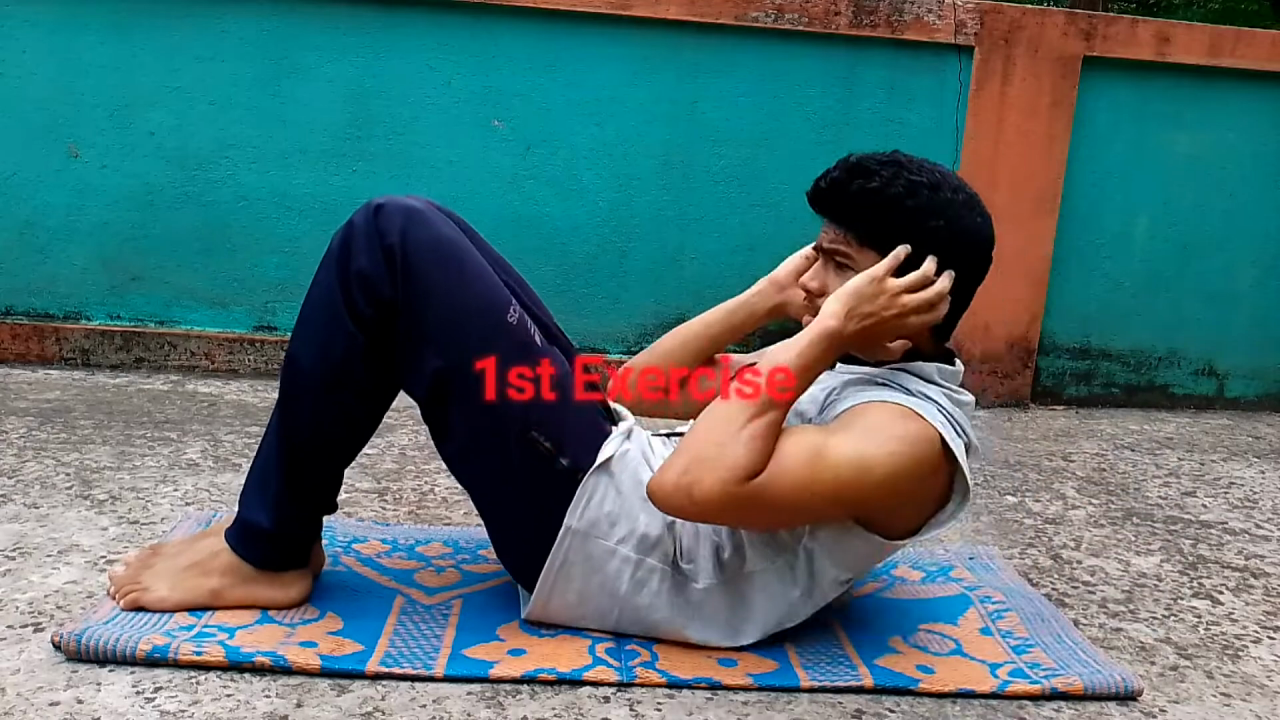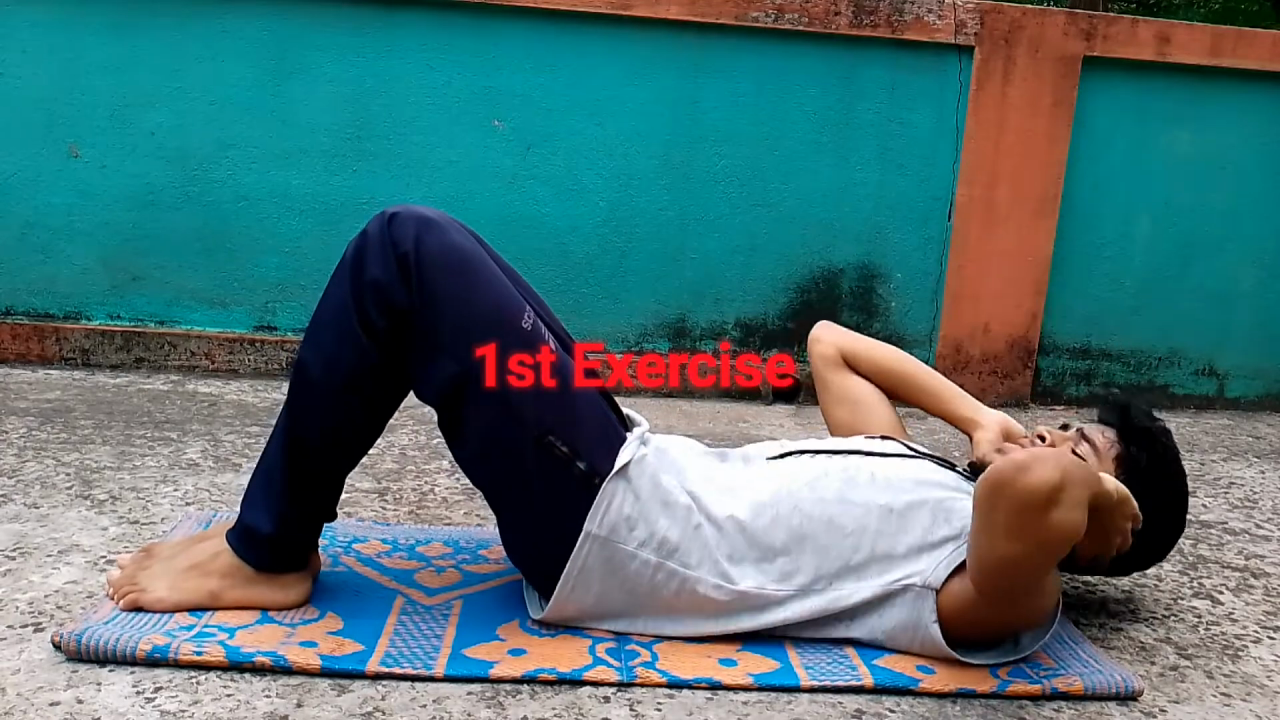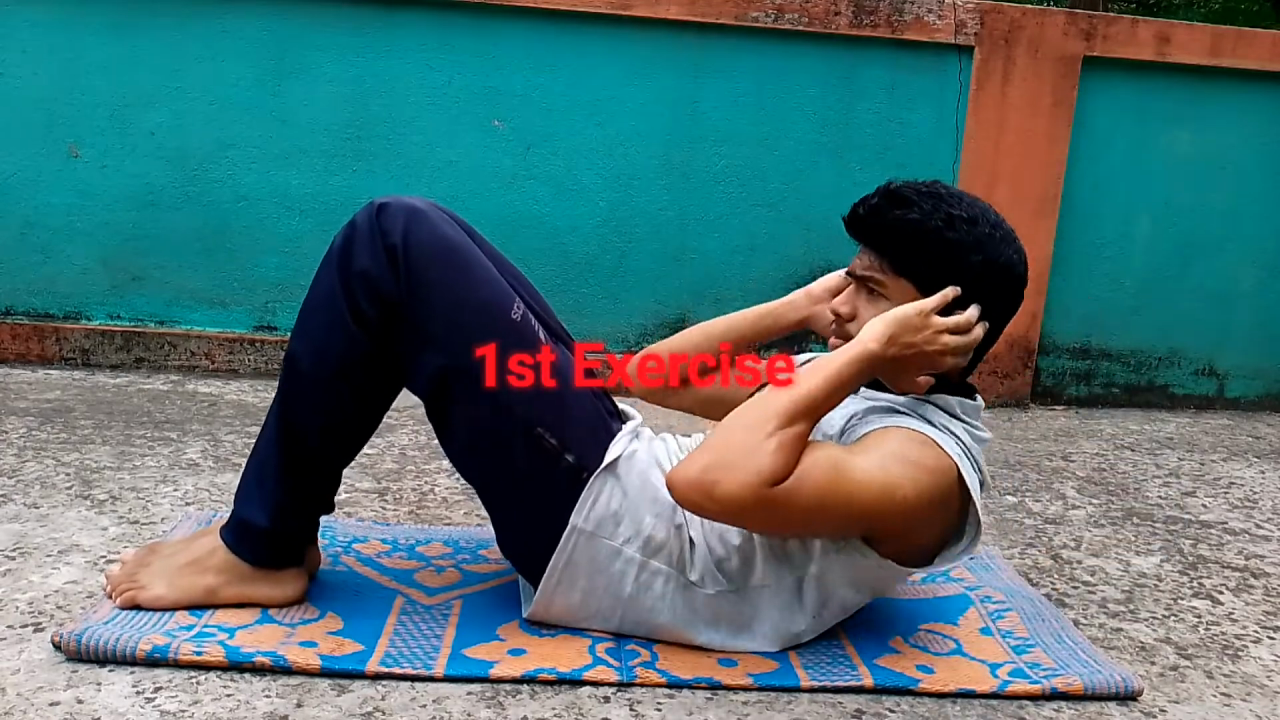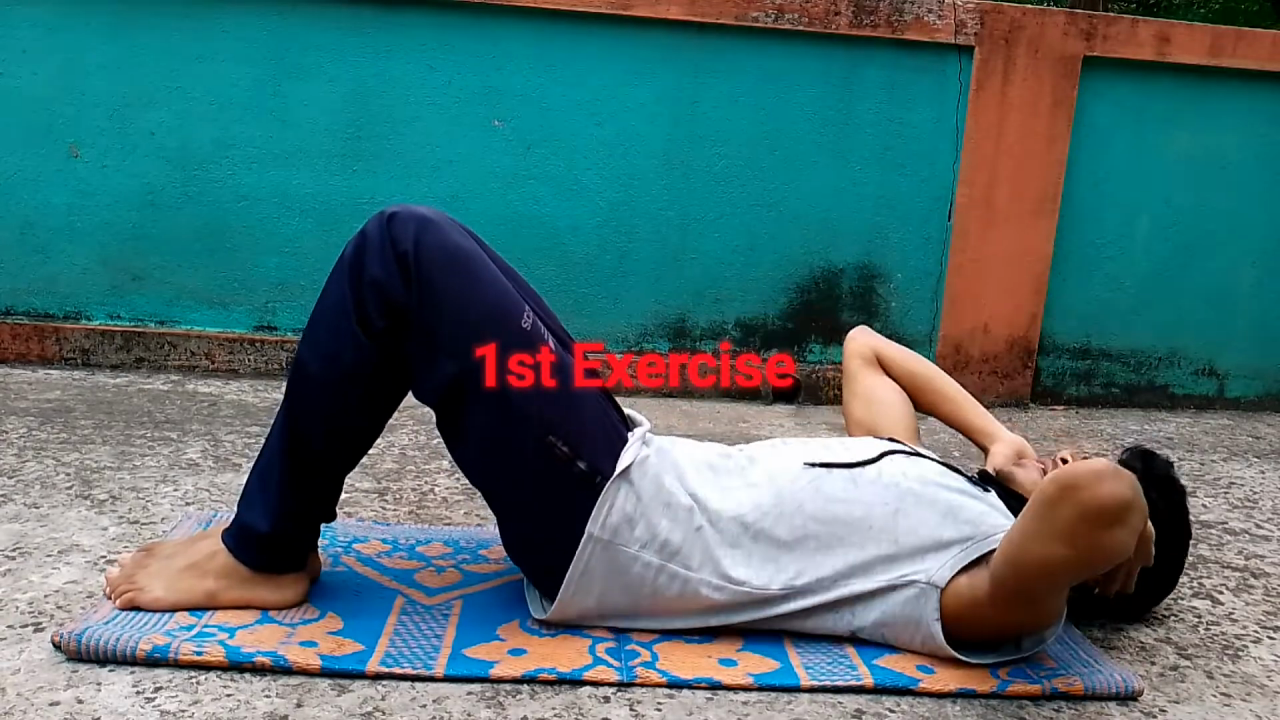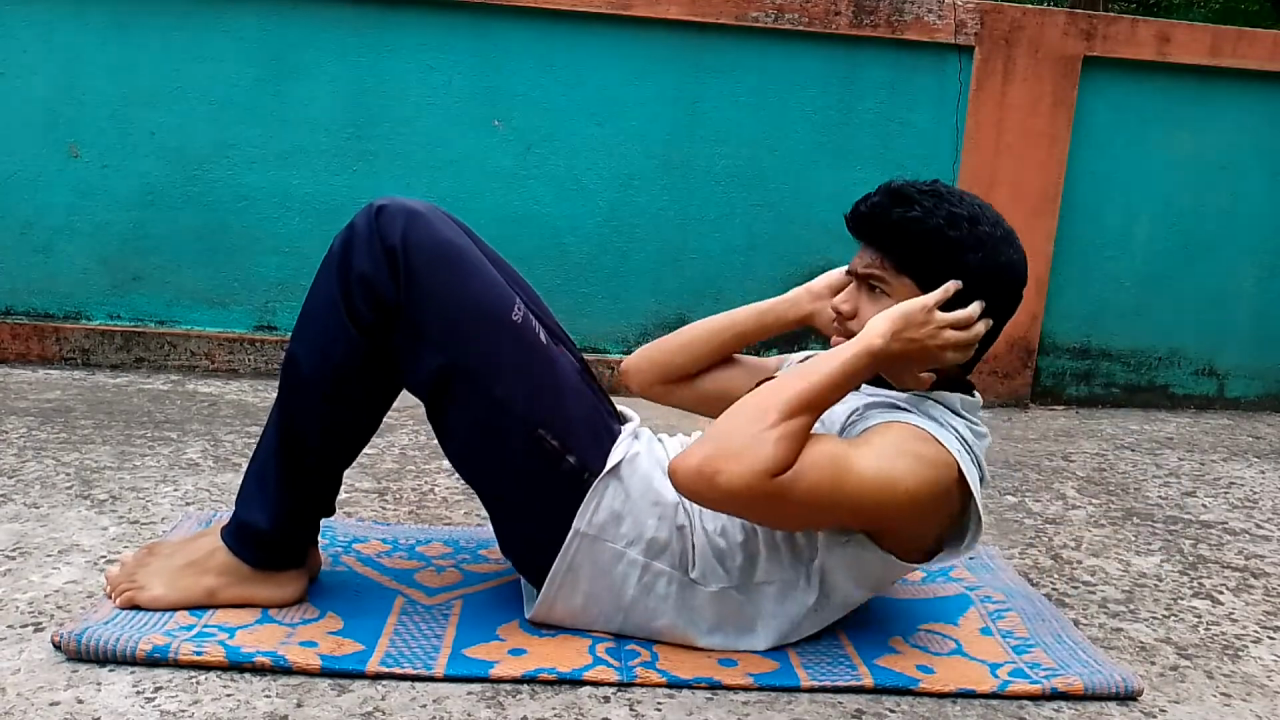
dt=1s
person 1, frame 1
left shoulder: (909, 439)
right shoulder: (848, 372)
left elbow: (691, 484)
right elbow: (646, 378)
left wrist: (826, 329)
right wrist: (773, 295)
left hip: (597, 538)
right hip: (612, 479)
left knee: (390, 241)
right knee: (407, 239)
left ankle: (265, 554)
right ankle: (277, 534)
person 1, frame 2
left shoulder: (1010, 588)
right shoulder: (928, 471)
left elbow: (1027, 488)
right elbow: (825, 343)
left wrist: (1076, 492)
right wrist: (969, 410)
left hip: (615, 532)
right hip: (642, 483)
left knee: (408, 252)
right knee: (413, 253)
left ankle: (266, 555)
right ankle: (276, 532)
person 1, frame 3
left shoulder: (923, 470)
right shoulder: (859, 395)
left elbow: (710, 481)
right elbow: (653, 371)
left wrist: (864, 352)
right wrist: (798, 307)
left hip: (600, 537)
right hip: (615, 481)
left knee: (397, 241)
right knee: (408, 239)
left ankle: (260, 552)
right ankle: (277, 533)
person 1, frame 4
left shoulder: (1008, 595)
right shoulder: (936, 486)
left elbow: (1095, 498)
right elbow: (864, 347)
left wrist: (1119, 504)
right wrist: (996, 438)
left hip: (611, 530)
right hip: (640, 478)
left knee: (407, 252)
right knee: (412, 252)
left ankle: (263, 556)
right ankle: (274, 535)
person 1, frame 5
left shoulder: (925, 465)
right shoulder: (857, 385)
left elbow: (712, 473)
right elbow: (648, 369)
left wrist: (871, 348)
right wrist: (800, 303)
left hip: (601, 538)
right hip: (618, 483)
left knee: (397, 242)
right knee: (402, 241)
left ankle: (261, 552)
right ankle: (276, 535)
